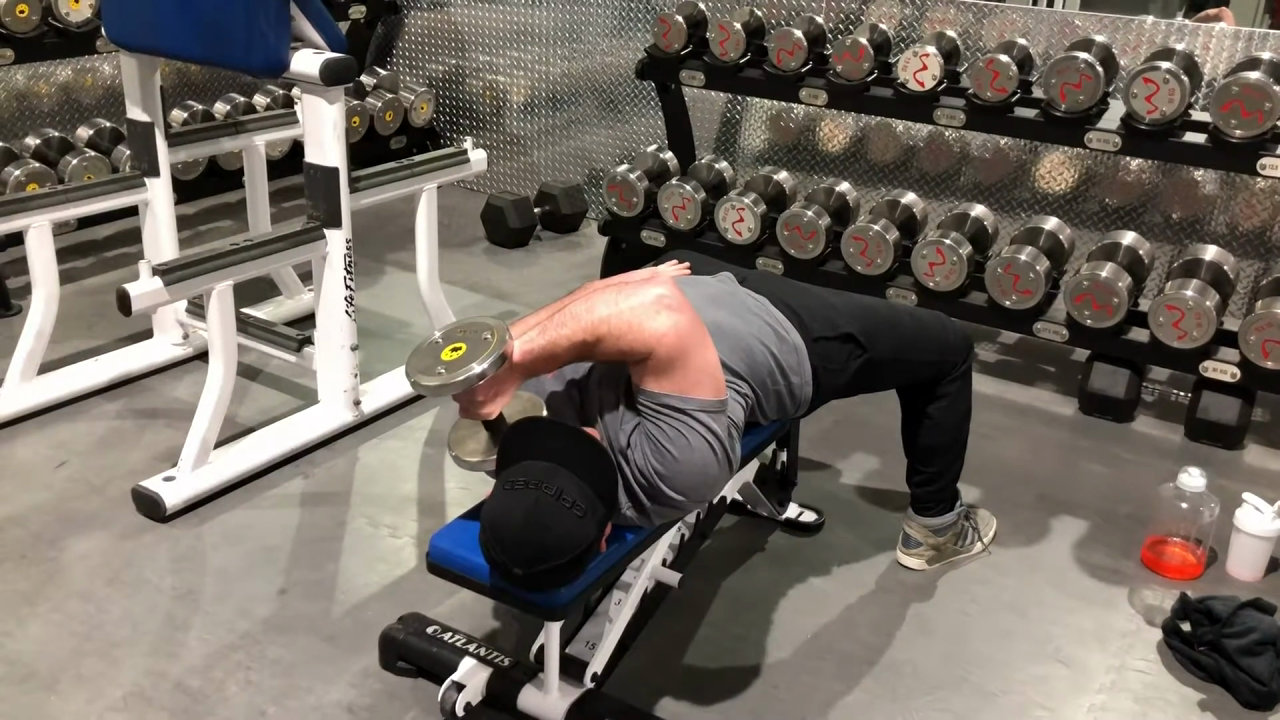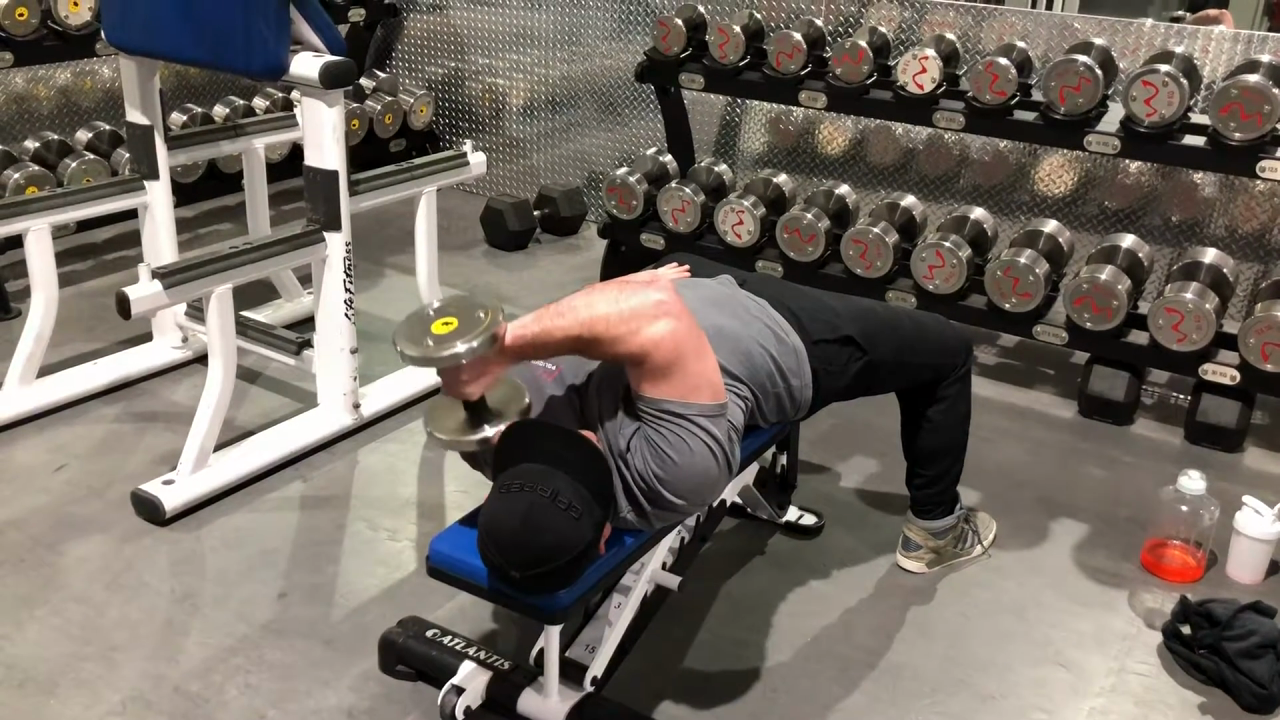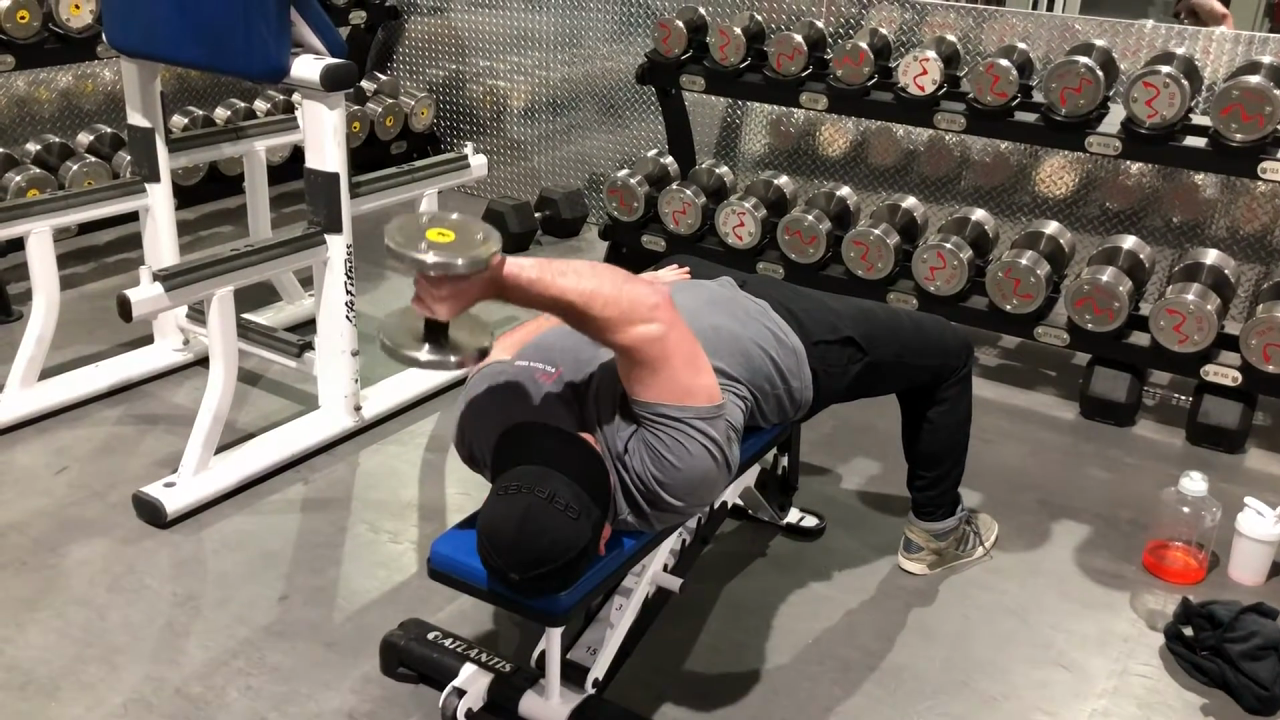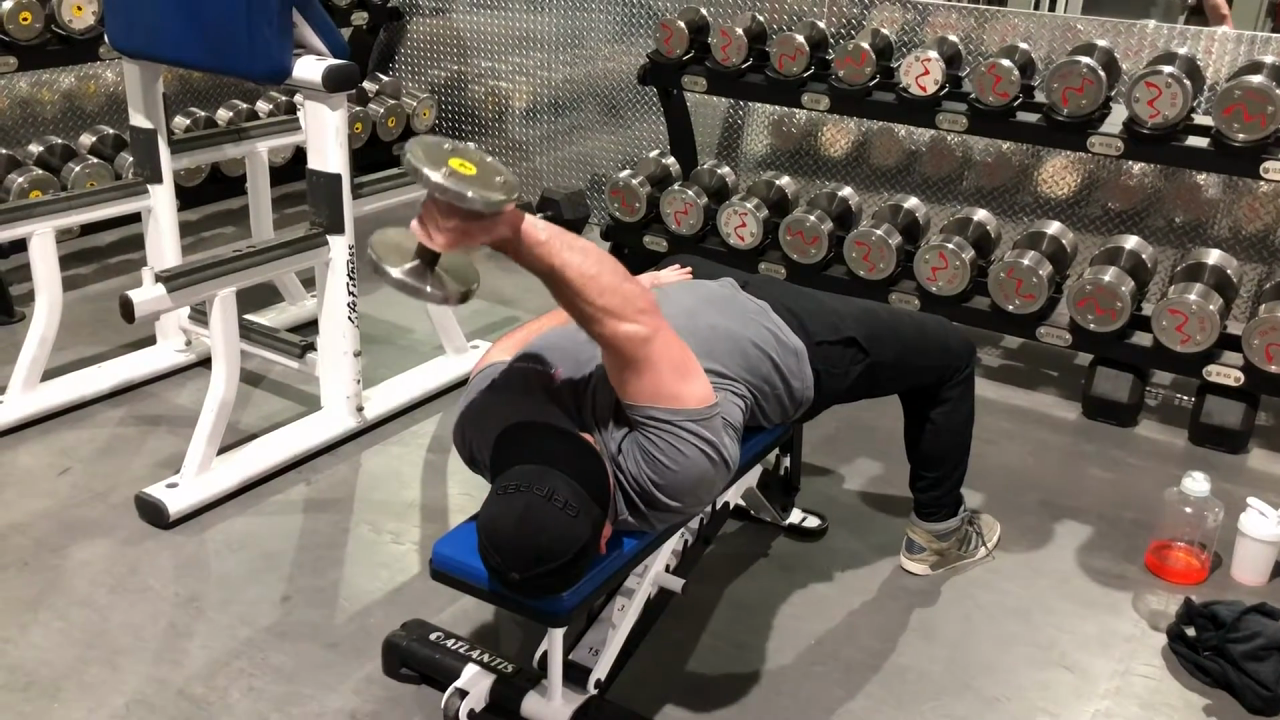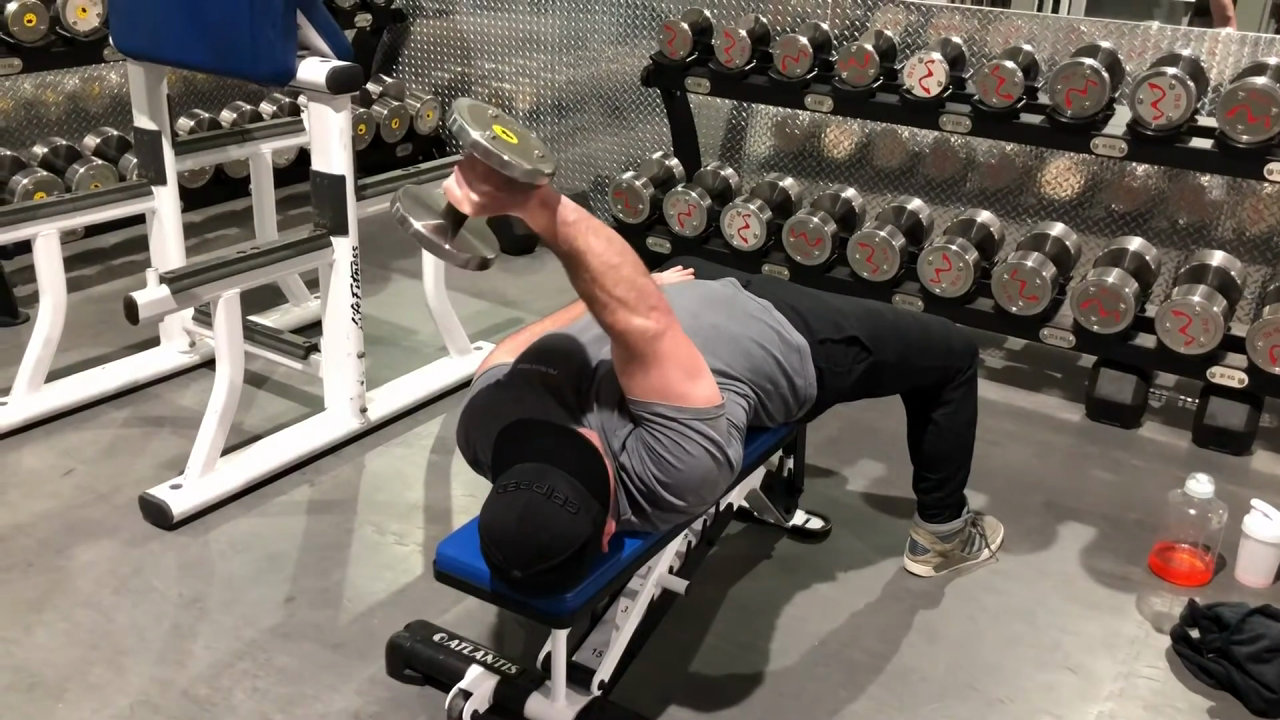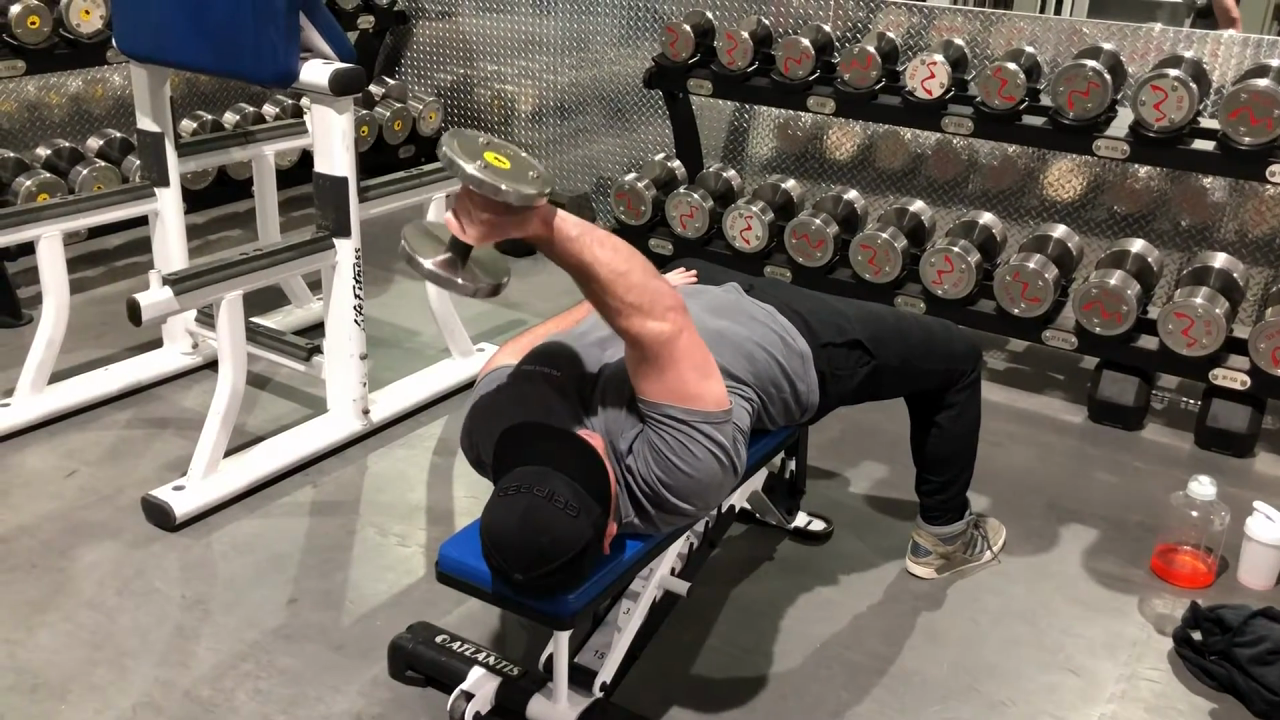
dt=0.4s
person 1, frame 1
left shoulder: (493, 424)
right shoulder: (677, 471)
right elbow: (659, 312)
left wrist: (623, 279)
right wrist: (512, 366)
right knee: (947, 347)
right ankle: (935, 525)
person 1, frame 2
right shoulder: (676, 473)
left elbow: (514, 339)
right elbow: (658, 317)
left wrist: (623, 284)
right wrist: (500, 349)
right knee: (947, 352)
right ankle: (933, 530)
person 1, frame 3
left shoulder: (481, 426)
right shoulder: (674, 475)
left elbow: (503, 344)
right elbow: (646, 317)
right wrist: (481, 281)
right knee: (946, 352)
right ankle: (935, 531)
person 1, frame 4
left shoulder: (479, 426)
right shoulder: (671, 474)
left elbow: (504, 349)
right elbow: (632, 323)
left wrist: (634, 287)
right wrist: (499, 228)
right knee: (948, 354)
right ankle: (937, 532)
person 1, frame 5
left shoulder: (482, 424)
right shoulder: (675, 472)
left elbow: (509, 350)
right elbow: (642, 323)
left wrist: (616, 293)
right wrist: (532, 202)
right knee: (952, 354)
right ankle: (941, 532)
person 1, frame 6
left shoulder: (487, 428)
right shoulder: (679, 475)
left elbow: (508, 355)
right elbow: (656, 324)
left wrist: (605, 298)
right wrist: (533, 221)
right knee: (955, 356)
right ankle: (943, 536)
